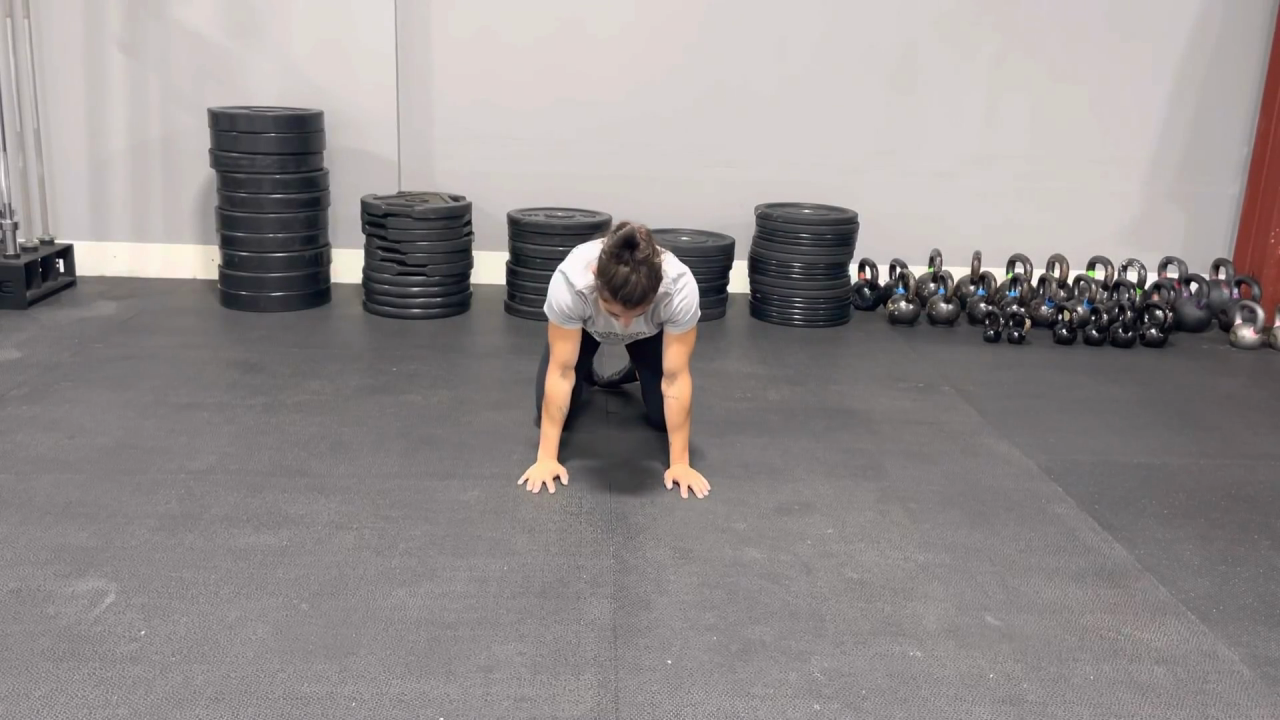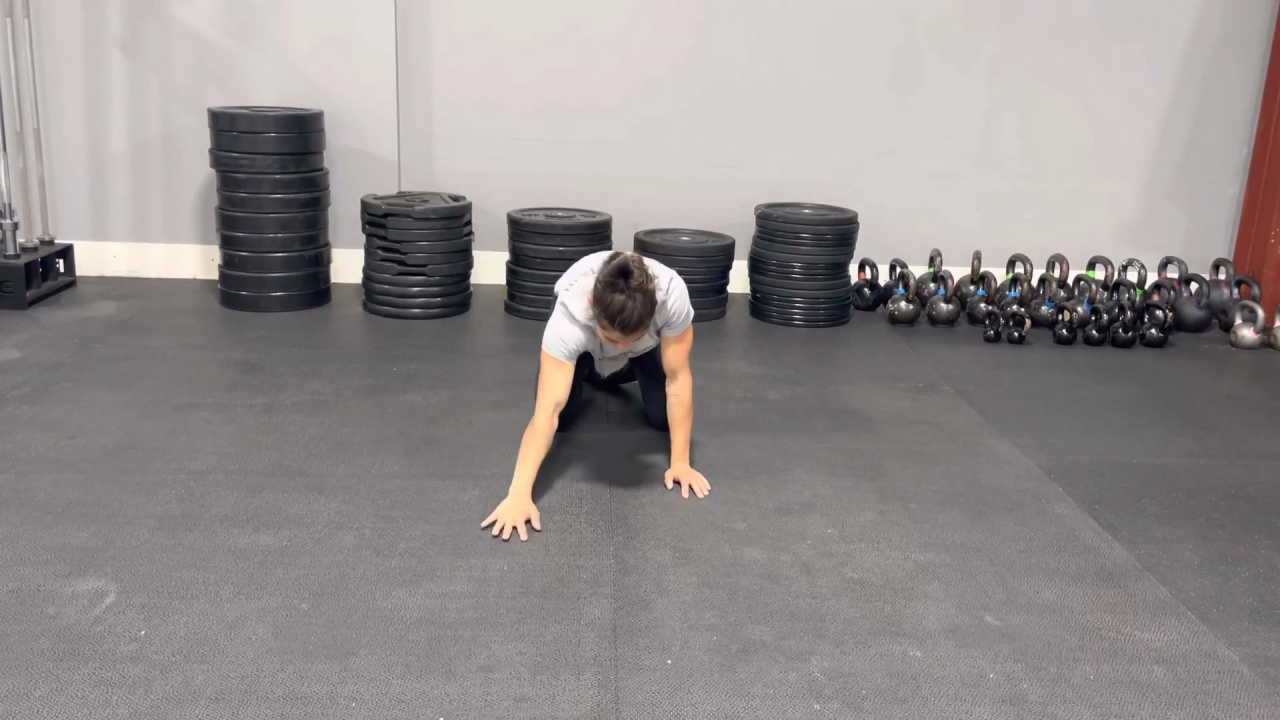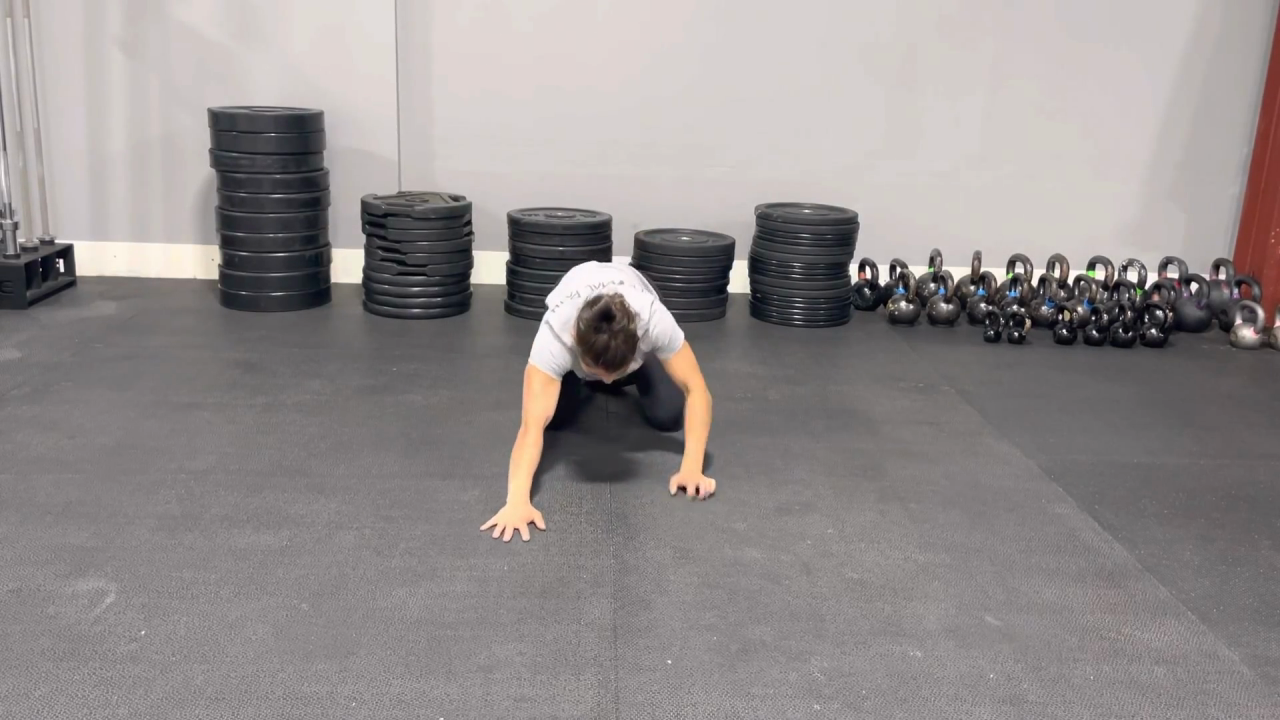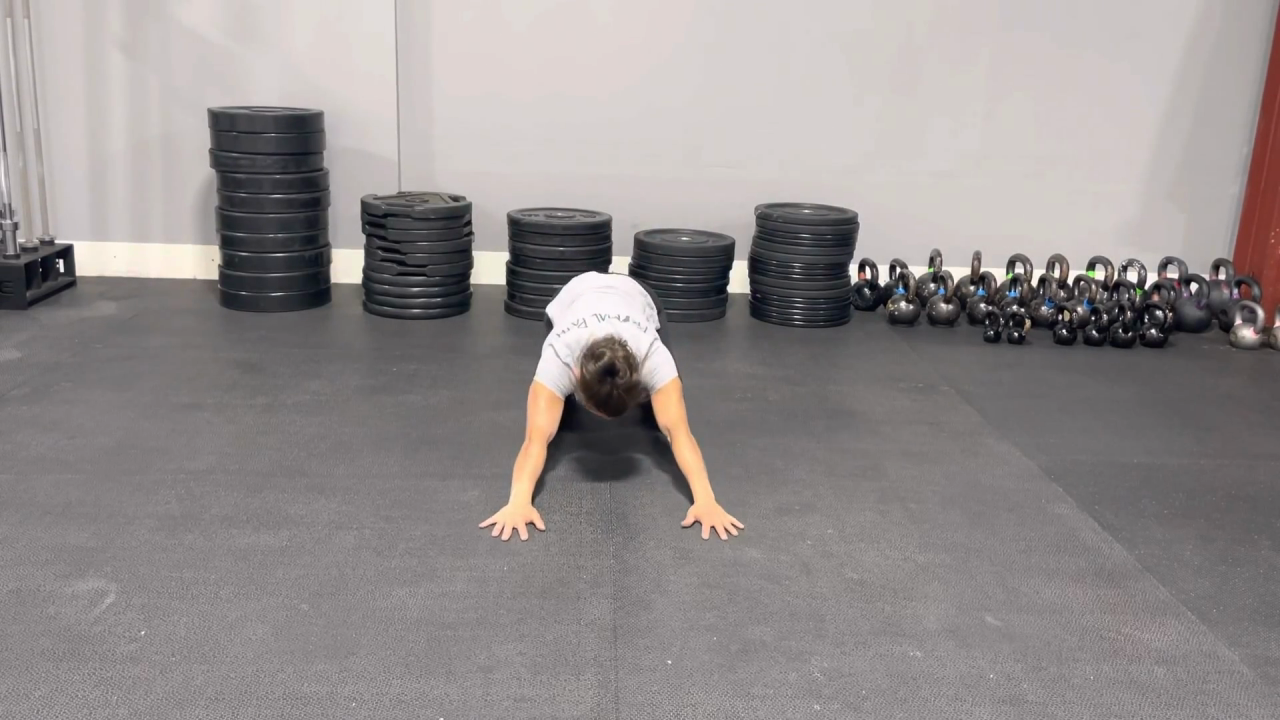
dt=0.4s
person 1, frame 1
left shoulder: (681, 287)
right shoulder: (569, 282)
left elbow: (676, 378)
right elbow: (560, 372)
left wrist: (680, 463)
right wrist: (546, 458)
right hip: (583, 325)
left knee: (662, 417)
right knee: (551, 410)
left ankle: (636, 371)
right ankle: (586, 373)
person 1, frame 2
left shoulder: (671, 294)
right shoulder: (570, 315)
left elbow: (678, 379)
right elbow: (548, 411)
left wrist: (680, 463)
right wrist: (518, 496)
right hip: (583, 334)
left knee: (663, 416)
right knee: (563, 415)
left ankle: (634, 368)
right ankle: (584, 369)
person 1, frame 3
left shoulder: (653, 320)
right shoulder: (555, 334)
left elbow: (696, 391)
right elbow: (532, 427)
left wrist: (692, 468)
right wrist: (517, 501)
right hip: (569, 311)
left knee: (666, 416)
right knee: (556, 417)
left ankle: (632, 373)
right ankle: (579, 379)
person 1, frame 4
left shoulder: (652, 354)
right shoulder: (560, 356)
left elbow: (678, 431)
right elbow: (536, 439)
left wrist: (705, 499)
right wrist: (519, 502)
left knee: (663, 413)
right knee: (551, 414)
